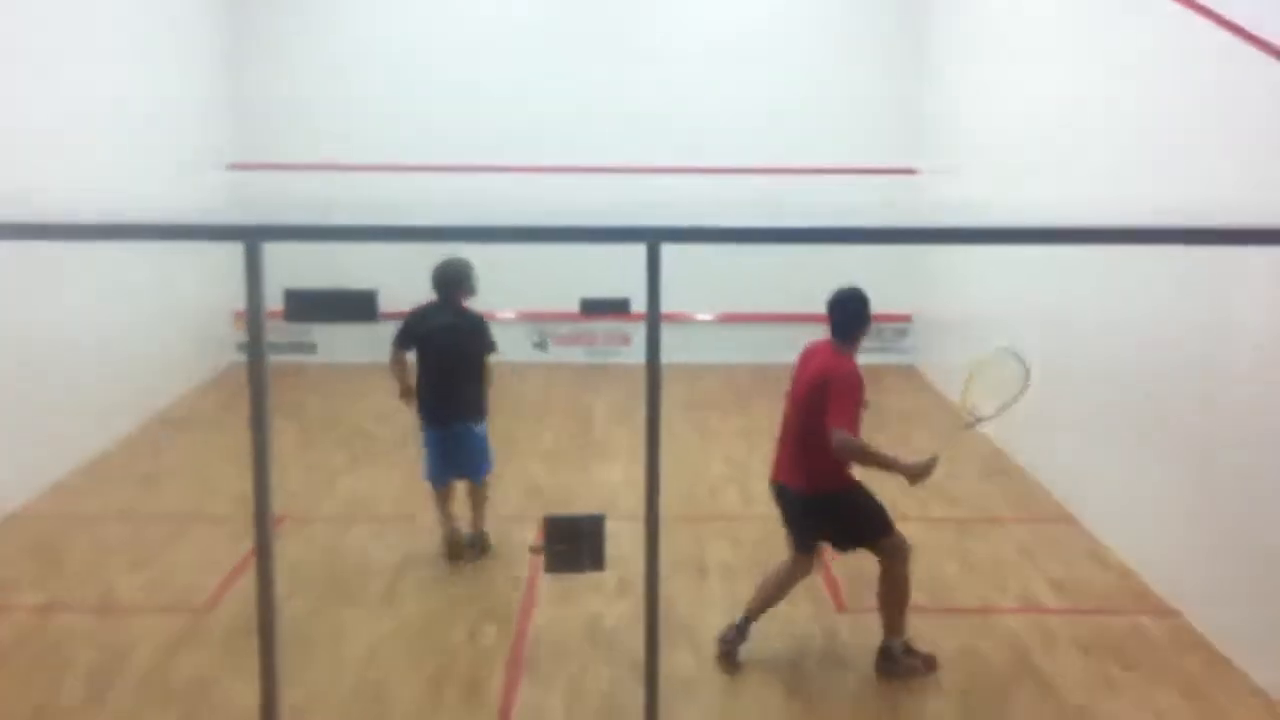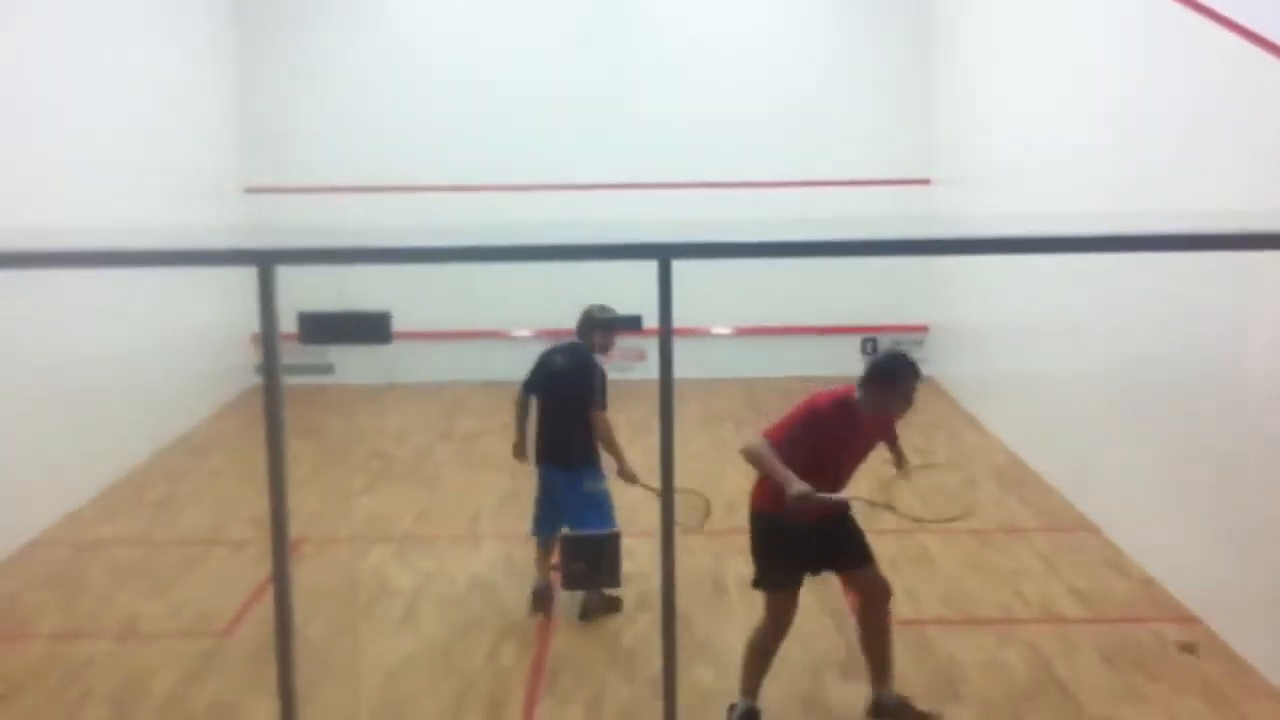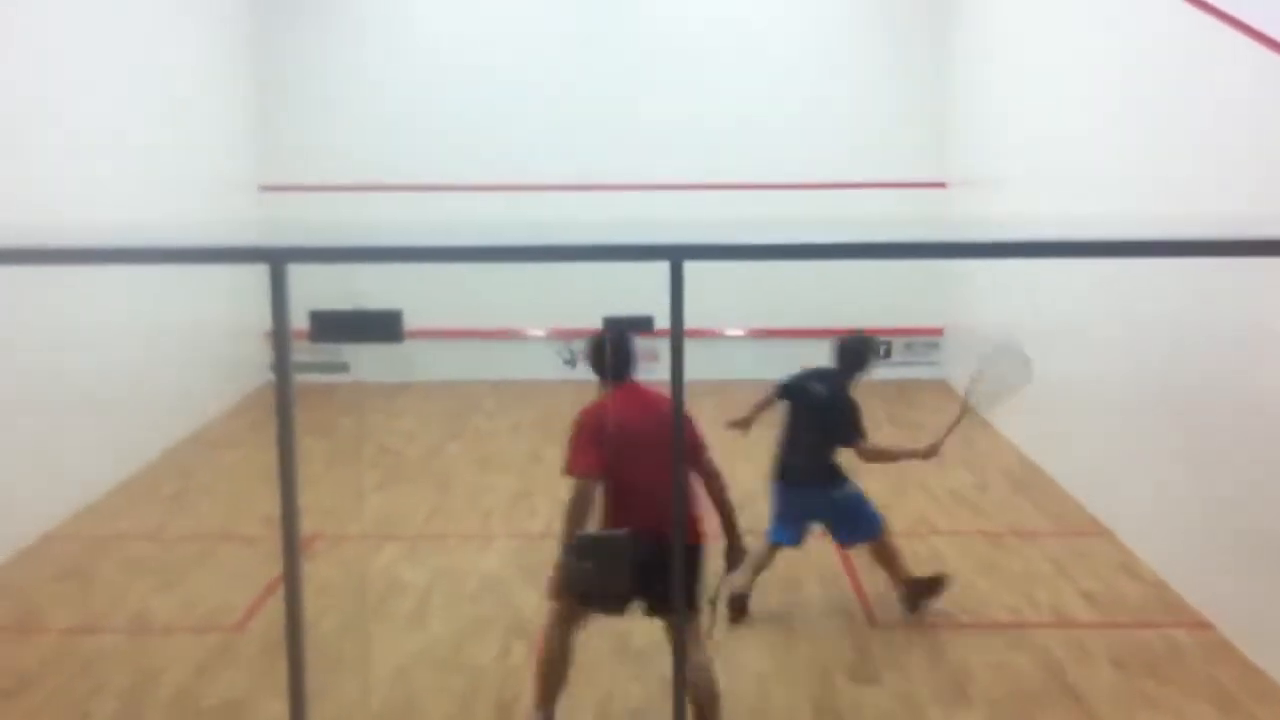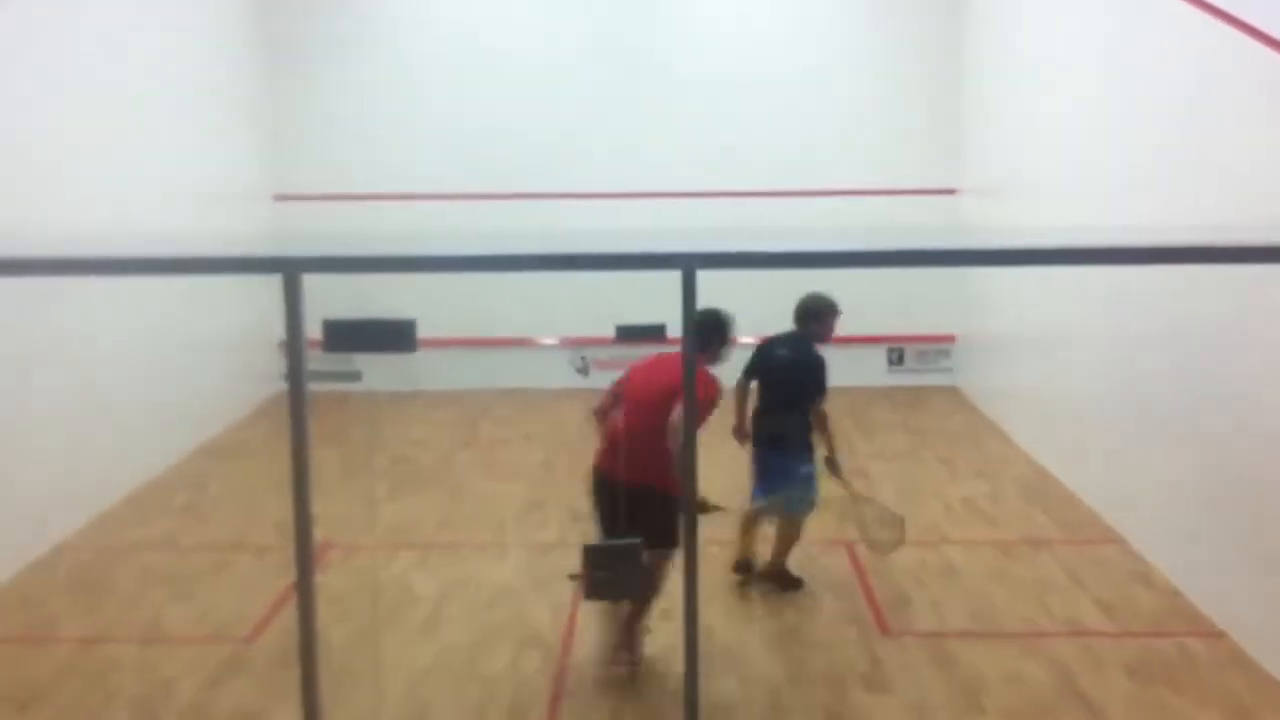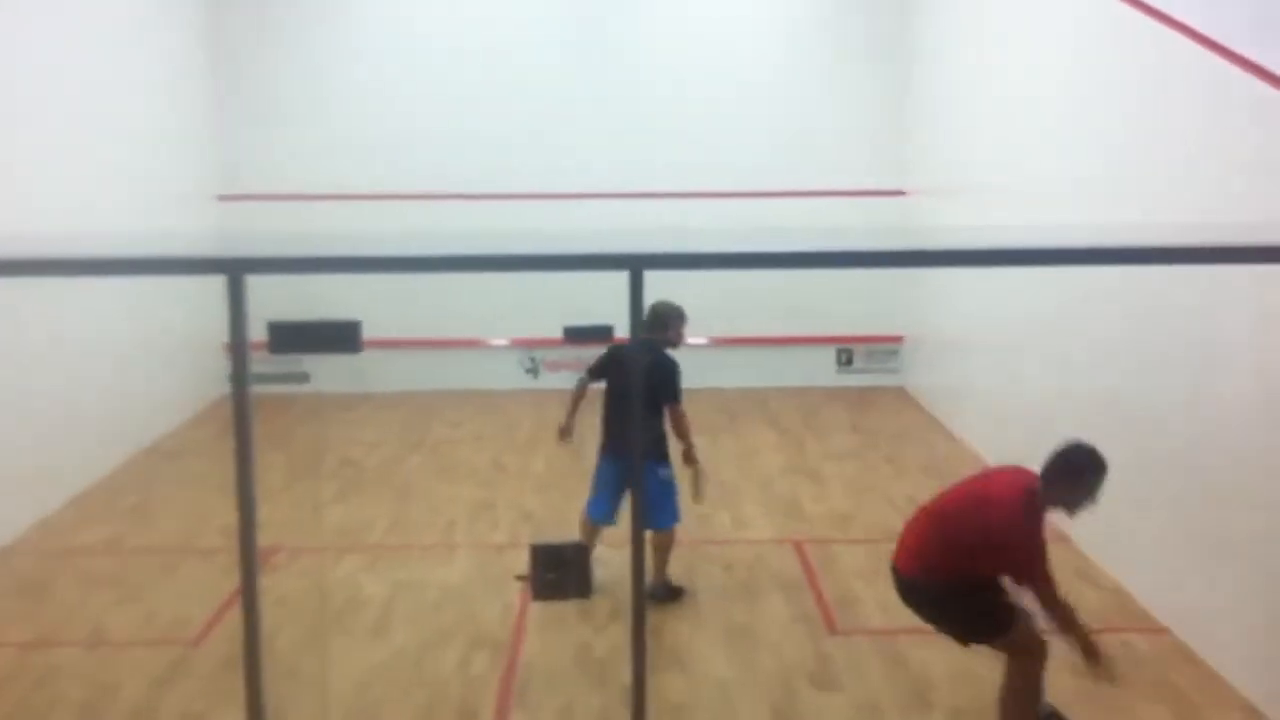
dt=1s
person 1, frame 1
left shoulder: (814, 352)
right shoulder: (845, 372)
right elbow: (843, 443)
right wrist: (902, 467)
left hip: (788, 479)
right hip: (822, 485)
left knee: (800, 560)
right knee: (895, 551)
left ankle: (737, 631)
right ankle: (894, 651)
person 1, frame 2
left shoulder: (876, 414)
right shoulder: (822, 410)
right elbow: (754, 448)
left wrist: (900, 458)
right wrist: (789, 483)
left hip: (826, 508)
right hip: (779, 512)
left knee: (876, 592)
right knee: (779, 614)
person 1, frame 3
left shoulder: (593, 418)
right shoulder: (669, 408)
left elbow: (584, 492)
right elbow: (711, 475)
left wrist: (564, 562)
right wrist: (733, 534)
left hip: (619, 538)
right hip: (677, 539)
left knee: (561, 619)
right knee: (690, 642)
person 1, frame 4
left shoulder: (648, 365)
right shoulder: (706, 384)
left elbow: (601, 410)
right elbow: (676, 426)
right wrist: (679, 484)
left hip: (609, 472)
right hip: (648, 481)
right knee: (658, 557)
left ankle: (621, 637)
right ankle: (628, 634)
person 1, frame 5
left shoulder: (1019, 479)
right shoulder: (1020, 528)
right elbow: (1052, 603)
right wrist: (1089, 649)
right hip: (930, 577)
left knee: (1018, 628)
right knee: (1030, 650)
person 2, frame 1
left shoulder: (418, 317)
right shoulder: (472, 323)
left elbow: (397, 352)
right elbow: (483, 367)
left wrist: (405, 384)
right wrist: (482, 393)
left hip: (431, 410)
right hip: (466, 410)
left knee: (439, 474)
right knee: (477, 472)
left ankle: (450, 534)
right ankle: (476, 533)
person 2, frame 2
left shoulder: (549, 357)
right shoulder: (591, 369)
left elbow: (522, 399)
right elbow: (598, 422)
left wrist: (520, 438)
right wrist: (622, 462)
left hip: (547, 456)
right hip: (579, 461)
left knee: (547, 524)
right knee: (595, 528)
left ankle: (542, 585)
right ankle: (593, 597)
person 2, frame 3
left shoulder: (809, 378)
right shoulder: (844, 404)
left elbow: (773, 397)
right elbow: (865, 452)
left wrist: (748, 419)
right wrist: (918, 452)
left hip: (788, 478)
right hip: (821, 482)
left knee: (778, 540)
right knee: (874, 531)
left ankle: (739, 590)
right ankle: (910, 589)
person 2, frame 4
left shoulder: (769, 347)
right shoulder: (812, 361)
left elbow: (742, 384)
right elbow: (816, 412)
left wrist: (740, 421)
right wrist: (832, 452)
left hip: (763, 439)
right hip: (791, 445)
left knee: (763, 501)
right knee: (796, 508)
left ankle: (744, 555)
right ankle: (775, 568)
person 2, frame 5
left shoulder: (617, 352)
right shoulder: (666, 364)
left elbow: (583, 383)
right elbow: (677, 415)
left wrist: (569, 419)
right wrist: (690, 451)
left hip: (614, 448)
right hip: (651, 452)
left knee: (596, 512)
right knee: (664, 519)
right ankle: (659, 583)
